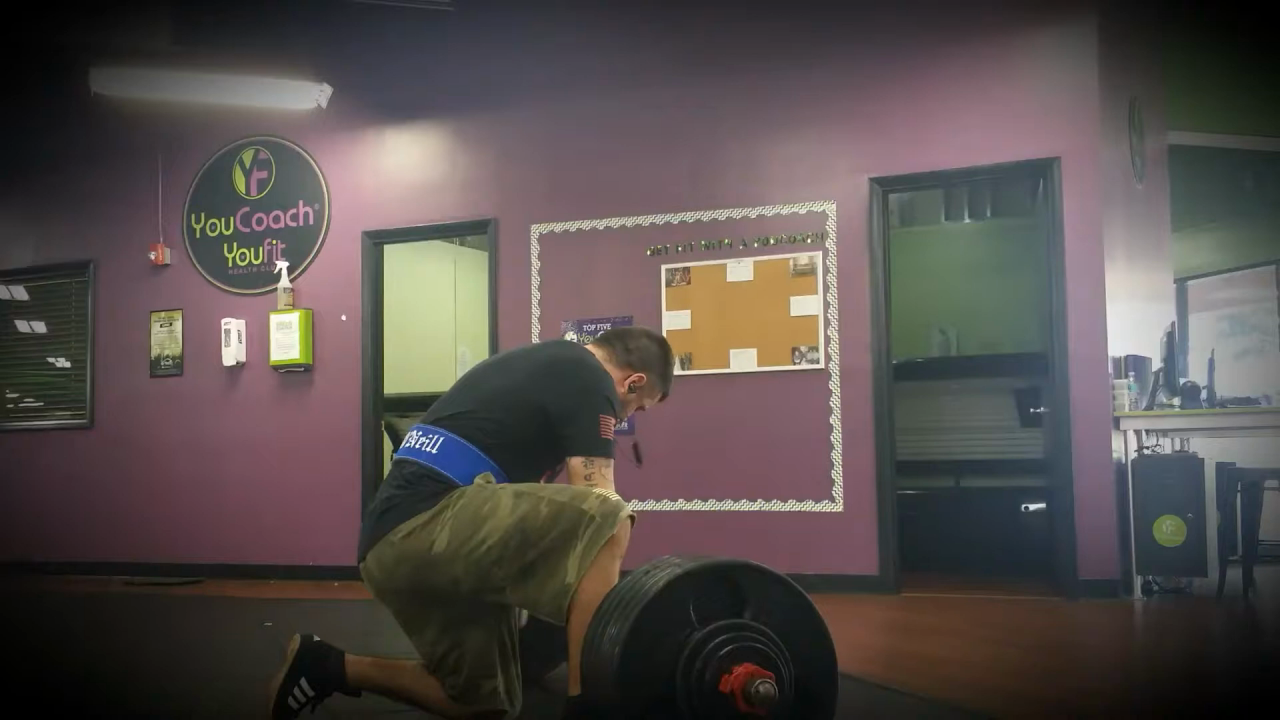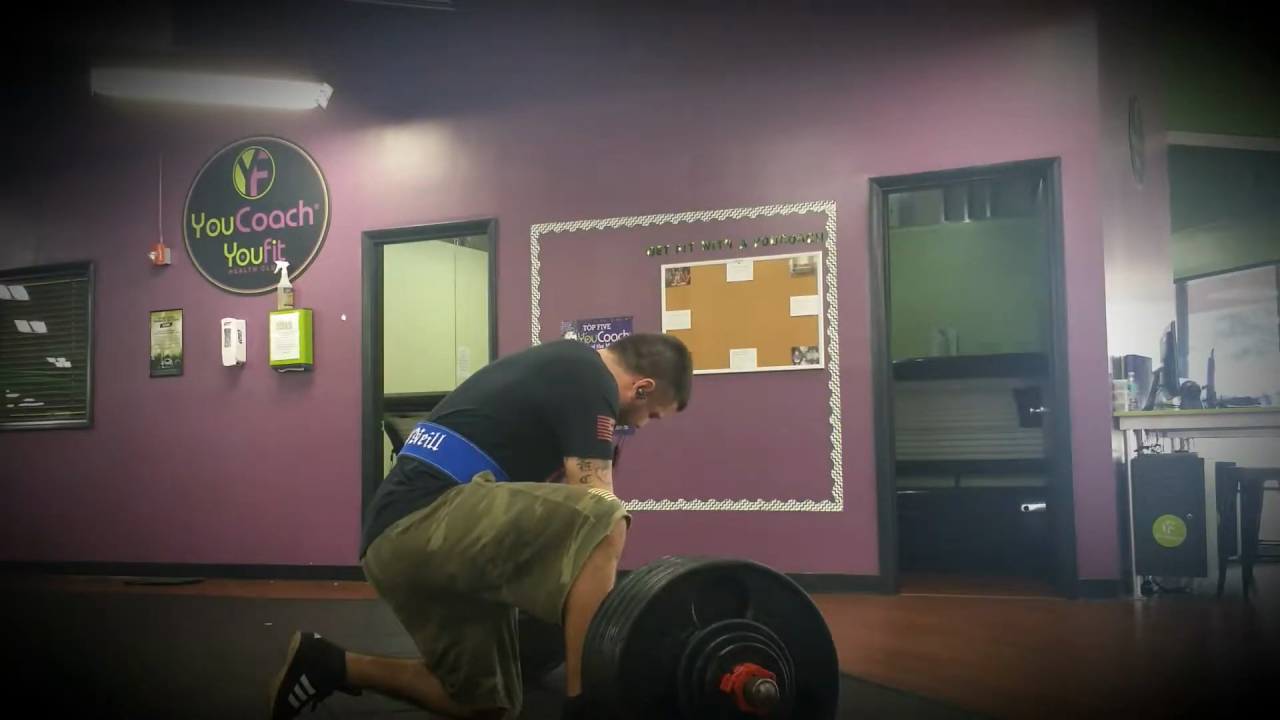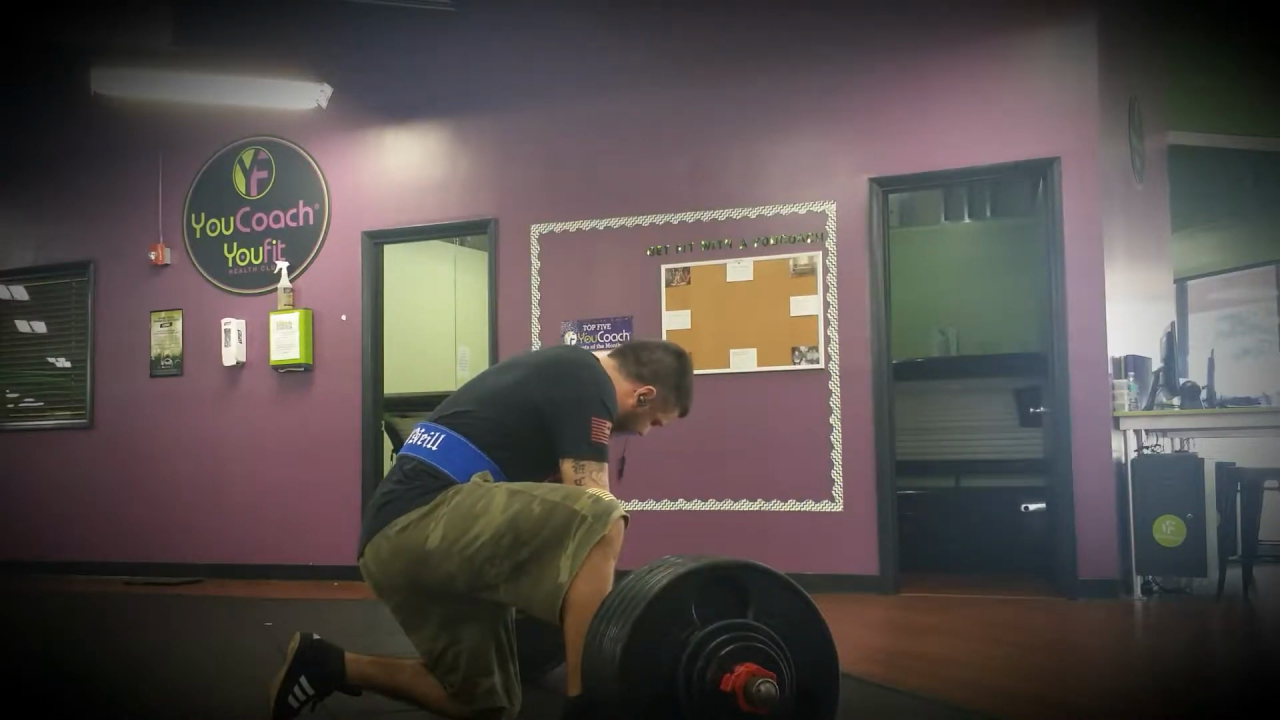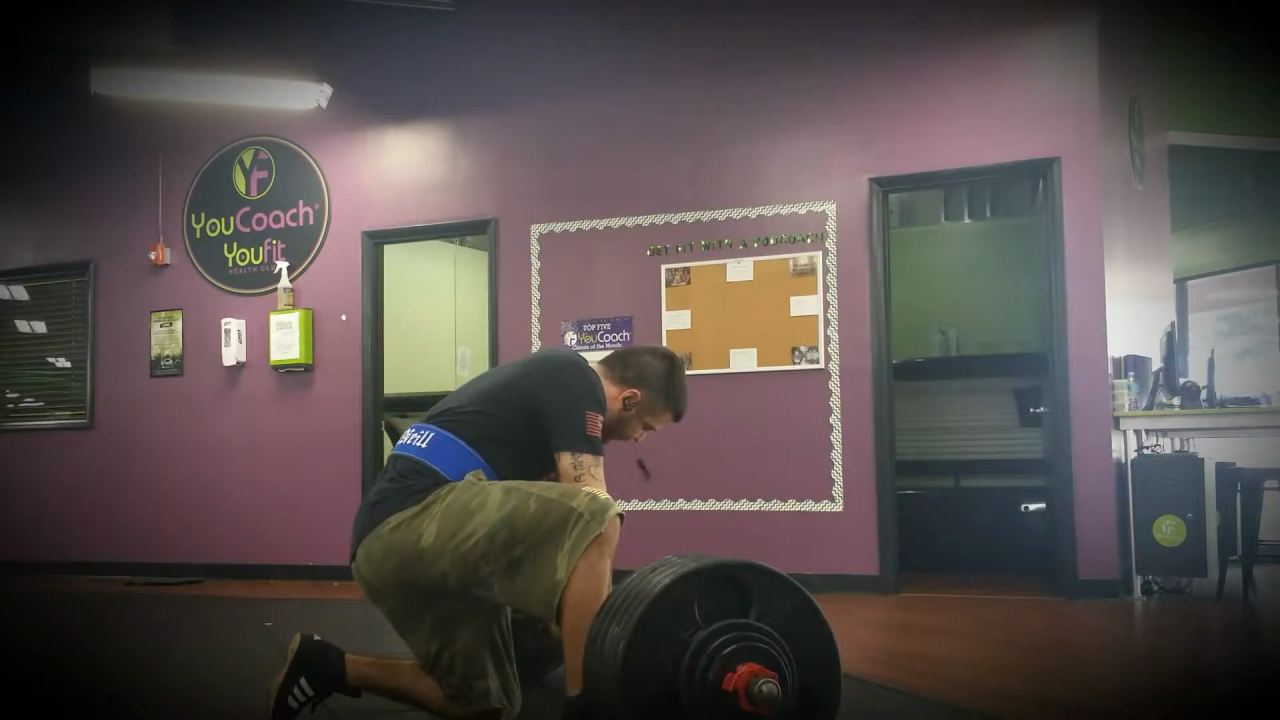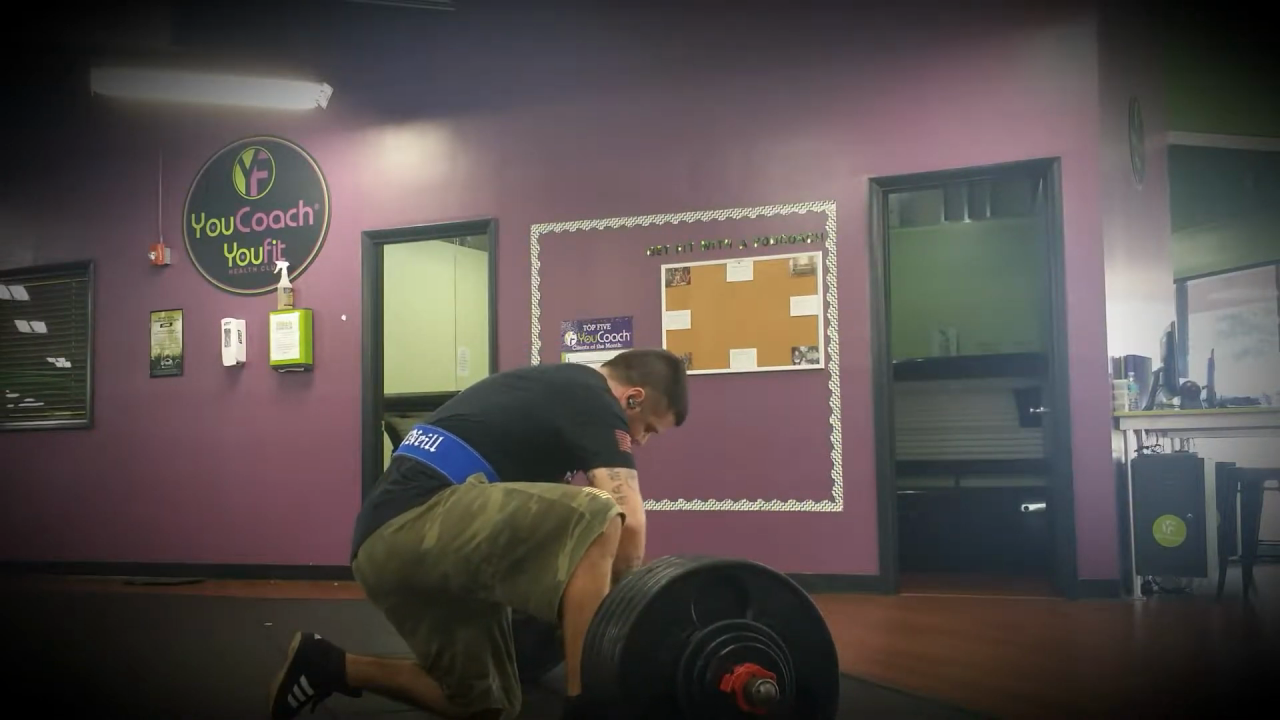
dt=1s
person 1, frame 1
left shoulder: (542, 366)
right shoulder: (589, 381)
right elbow: (595, 508)
left hip: (392, 542)
right hip: (425, 527)
right knee: (605, 522)
left ankle: (326, 666)
person 1, frame 2
left shoulder: (560, 368)
right shoulder: (590, 381)
left elbow: (545, 500)
right elbow: (593, 508)
left hip: (395, 536)
right hip: (424, 524)
right knee: (601, 524)
left ankle: (326, 665)
person 1, frame 3
left shoulder: (560, 372)
right shoulder: (587, 383)
left elbow: (553, 511)
right elbow: (591, 513)
left hip: (395, 535)
right hip: (423, 522)
right knee: (600, 523)
left ankle: (326, 665)
person 1, frame 4
left shoulder: (548, 382)
right shoulder: (576, 381)
left elbow: (536, 516)
right elbow: (589, 509)
left wrist: (562, 611)
left hip: (384, 540)
right hip: (415, 522)
right knee: (594, 520)
left ankle: (327, 667)
person 1, frame 5
left shoulder: (556, 387)
right shoulder: (591, 398)
left elbow: (537, 515)
right elbow: (628, 522)
left hip: (386, 540)
right hip: (417, 523)
right knee: (595, 519)
left ankle: (327, 666)
